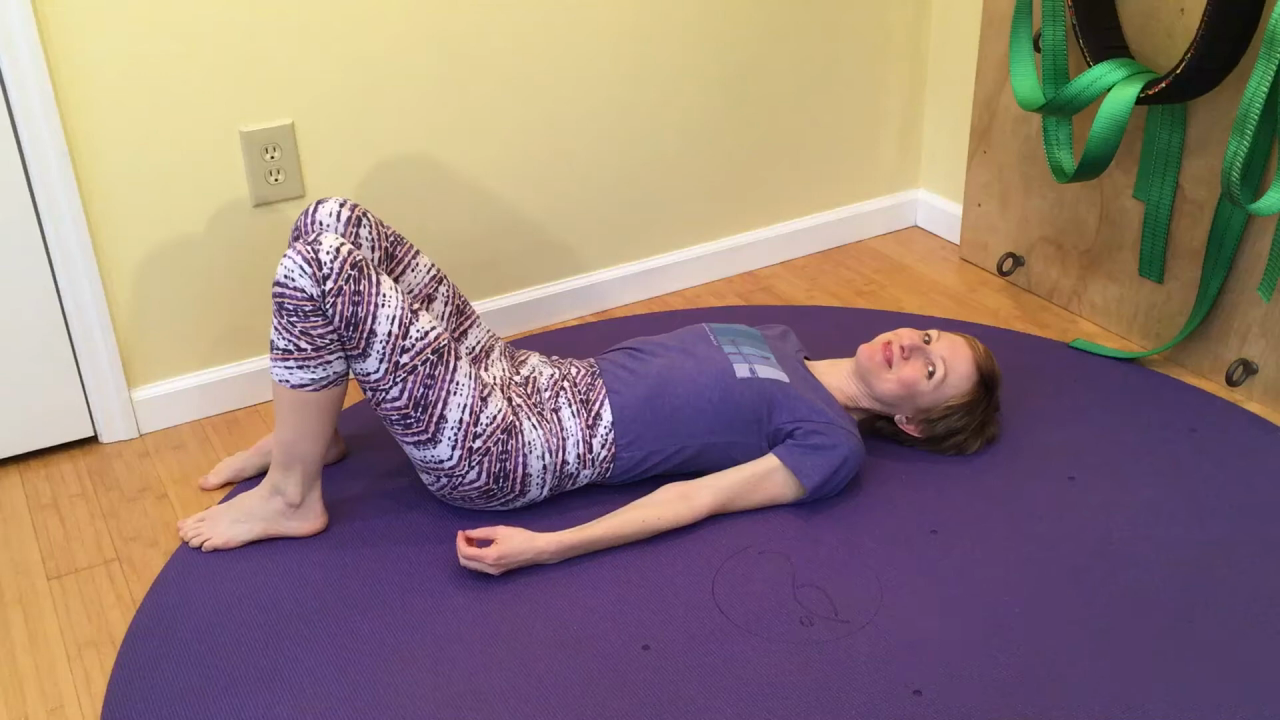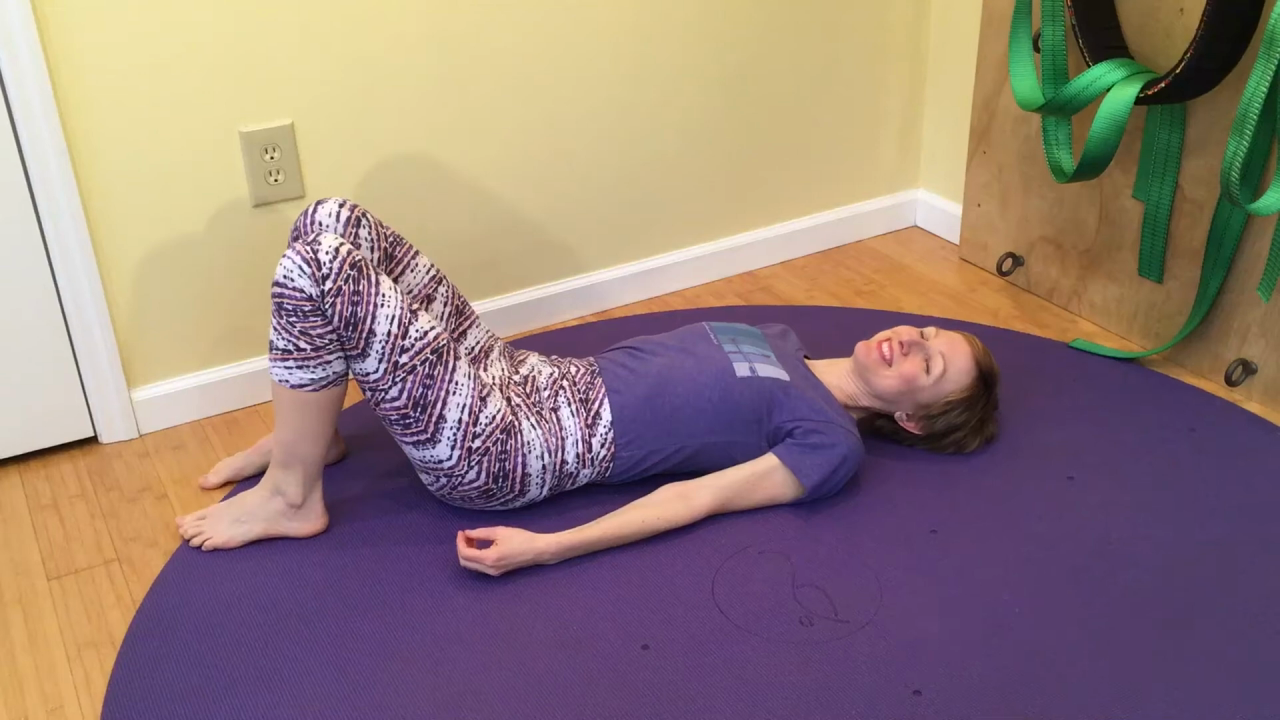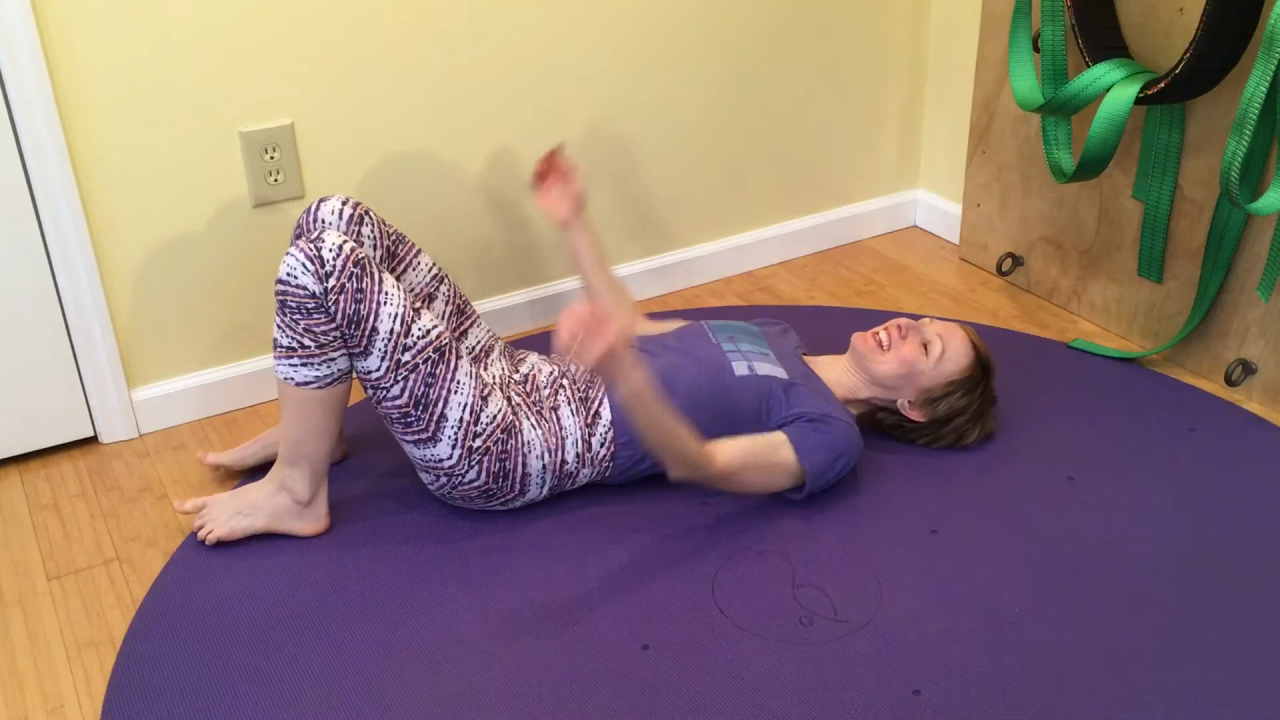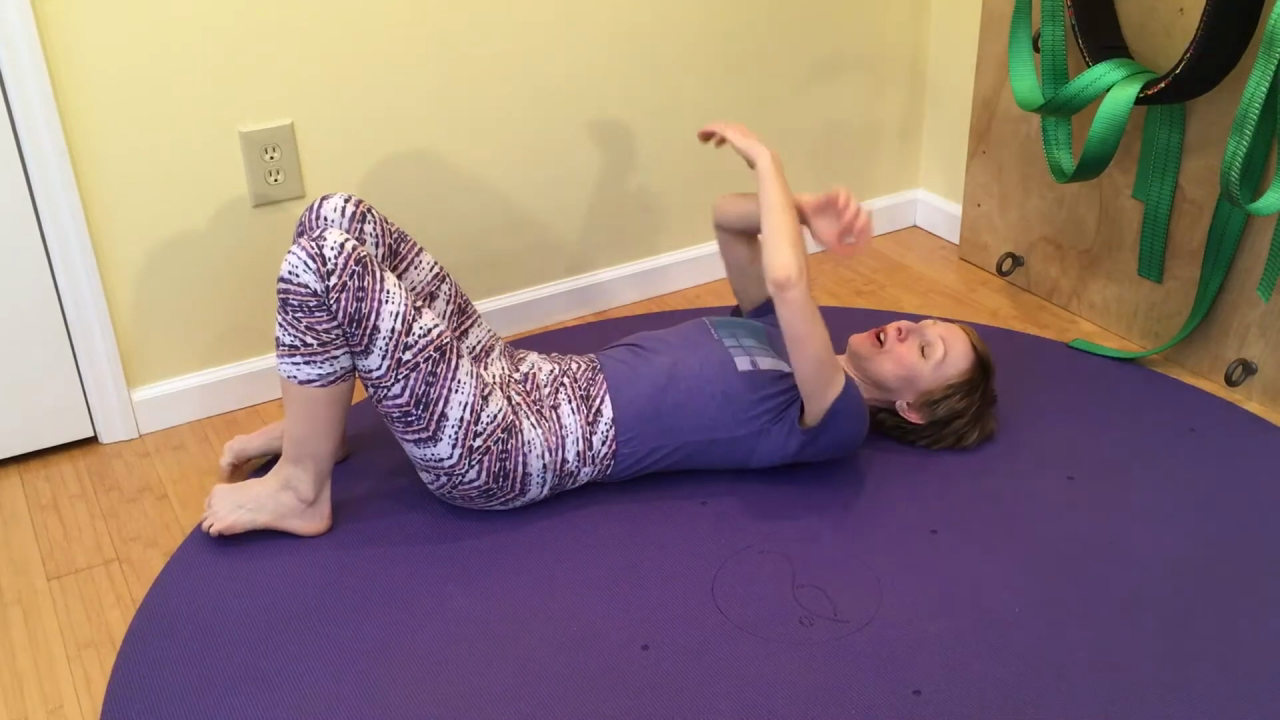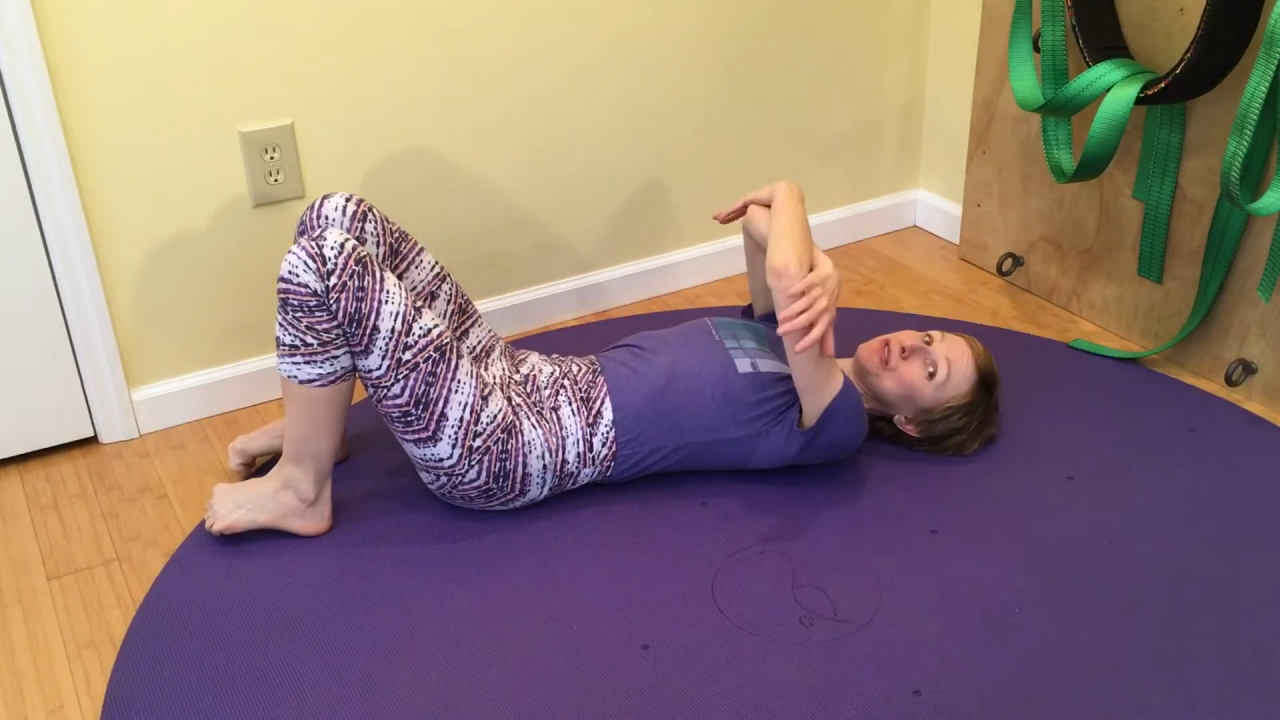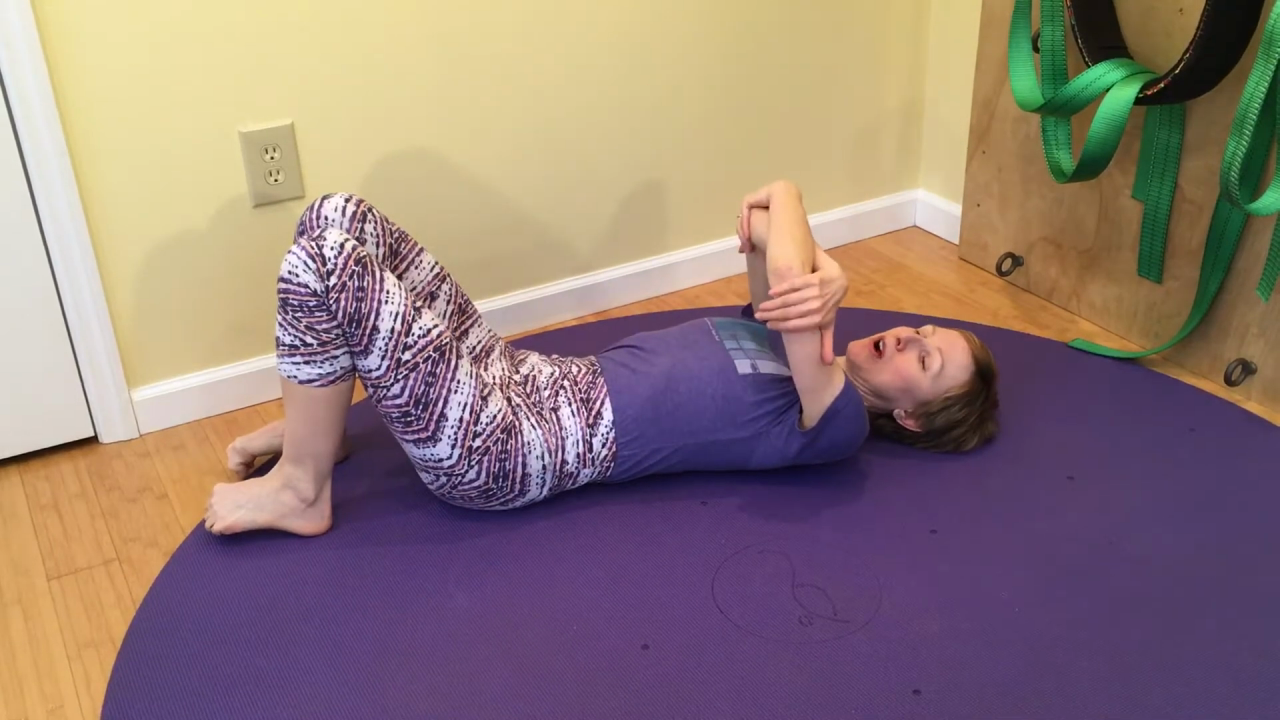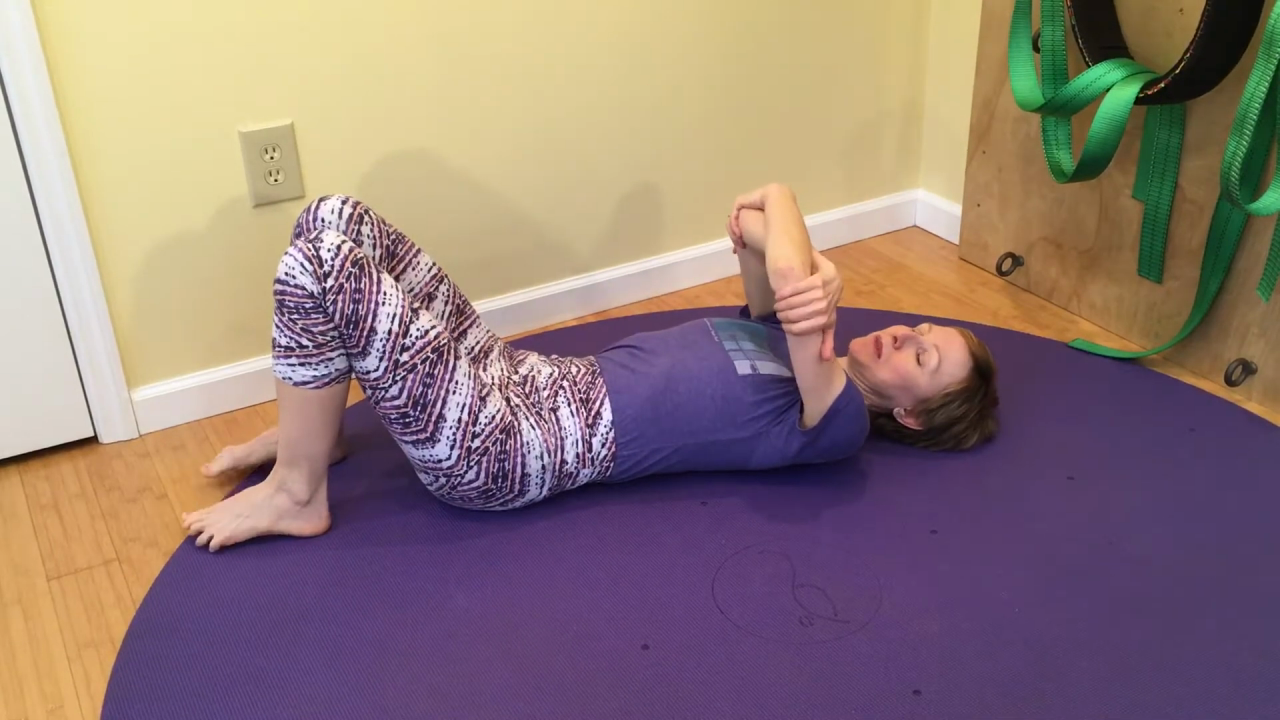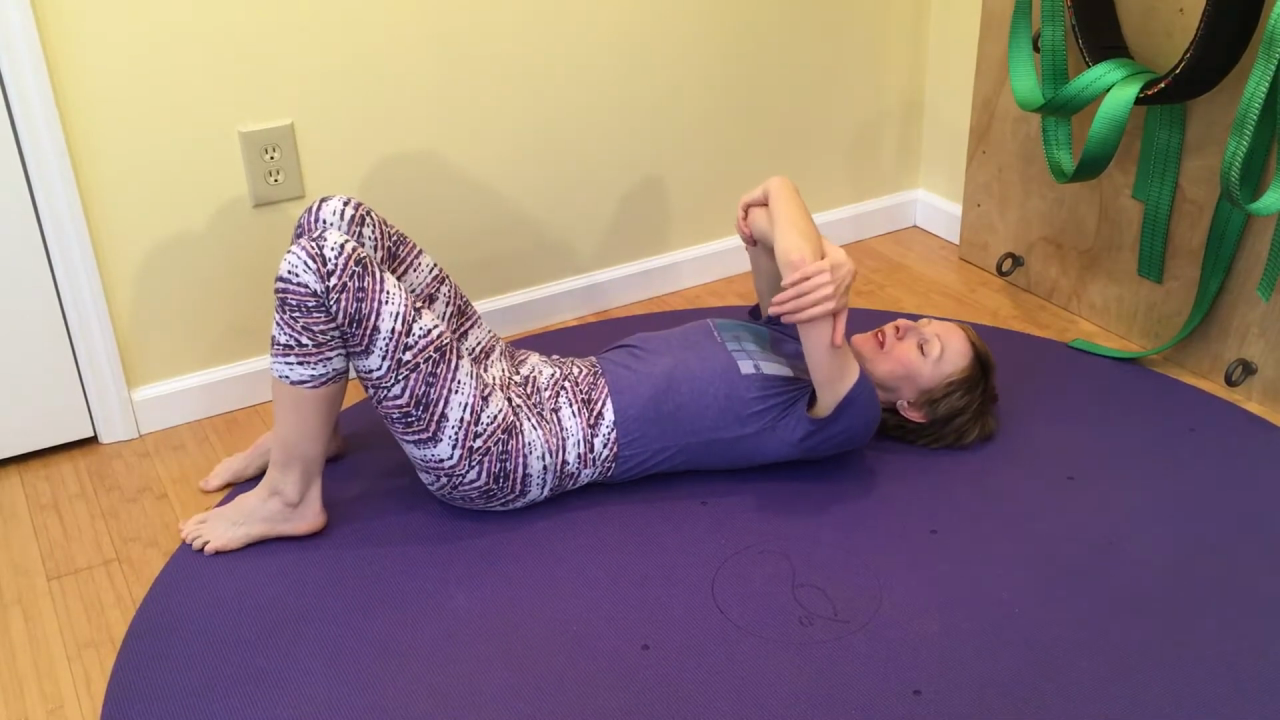
dt=0.5s
person 1, frame 1
left shoulder: (832, 447)
right shoulder: (783, 343)
left elbow: (697, 497)
left wrist: (542, 547)
left hip: (504, 450)
right hip: (533, 382)
left knee: (317, 264)
right knee: (334, 221)
left ankle: (290, 497)
right ankle: (306, 433)
person 1, frame 2
left shoulder: (832, 445)
right shoulder: (784, 343)
left elbow: (696, 497)
left wrist: (540, 548)
left hip: (503, 450)
right hip: (534, 379)
left knee: (316, 266)
right knee: (332, 222)
left ankle: (291, 496)
right ankle: (307, 433)
person 1, frame 3
left shoulder: (829, 440)
right shoulder: (777, 335)
left elbow: (693, 462)
left wrist: (620, 368)
right wrist: (574, 227)
left hip: (505, 455)
right hip: (526, 384)
left knee: (325, 265)
right knee: (336, 220)
left ankle: (295, 498)
right ankle: (301, 429)
person 1, frame 4
left shoulder: (835, 419)
right shoulder: (789, 341)
left elbow: (786, 279)
right elbow: (729, 223)
left wrist: (768, 164)
right wrist: (808, 212)
left hip: (506, 451)
right hip: (533, 383)
left knee: (323, 259)
right knee: (338, 218)
left ankle: (300, 490)
right ankle: (309, 424)
person 1, frame 5
left shoulder: (836, 421)
right shoulder: (796, 340)
left elbow: (783, 244)
right elbow: (763, 232)
left wrist: (788, 198)
right wrist: (822, 275)
left hip: (507, 448)
right hip: (530, 380)
left knee: (324, 257)
right knee: (341, 217)
left ankle: (299, 490)
right ankle: (313, 422)
person 1, frame 6
left shoulder: (837, 423)
right shoulder: (798, 344)
left elbow: (789, 274)
right elbow: (769, 248)
left wrist: (790, 219)
right wrist: (824, 276)
left hip: (508, 450)
right hip: (532, 380)
left knee: (323, 260)
right knee: (340, 219)
left ankle: (300, 489)
right ankle: (313, 424)
person 1, frame 7
left shoulder: (837, 423)
right shoulder: (796, 344)
left elbow: (785, 240)
right elbow: (773, 265)
left wrist: (797, 252)
right wrist: (820, 274)
left hip: (503, 449)
right hip: (528, 381)
left knee: (319, 260)
right knee: (336, 219)
left ankle: (296, 495)
right ankle: (310, 428)
person 1, frame 8
left shoulder: (847, 417)
right shoulder: (799, 342)
right elbow: (771, 239)
right wrist: (817, 260)
left hip: (508, 450)
right hip: (528, 380)
left knee: (321, 263)
right knee: (338, 219)
left ankle: (290, 495)
right ankle: (308, 431)
